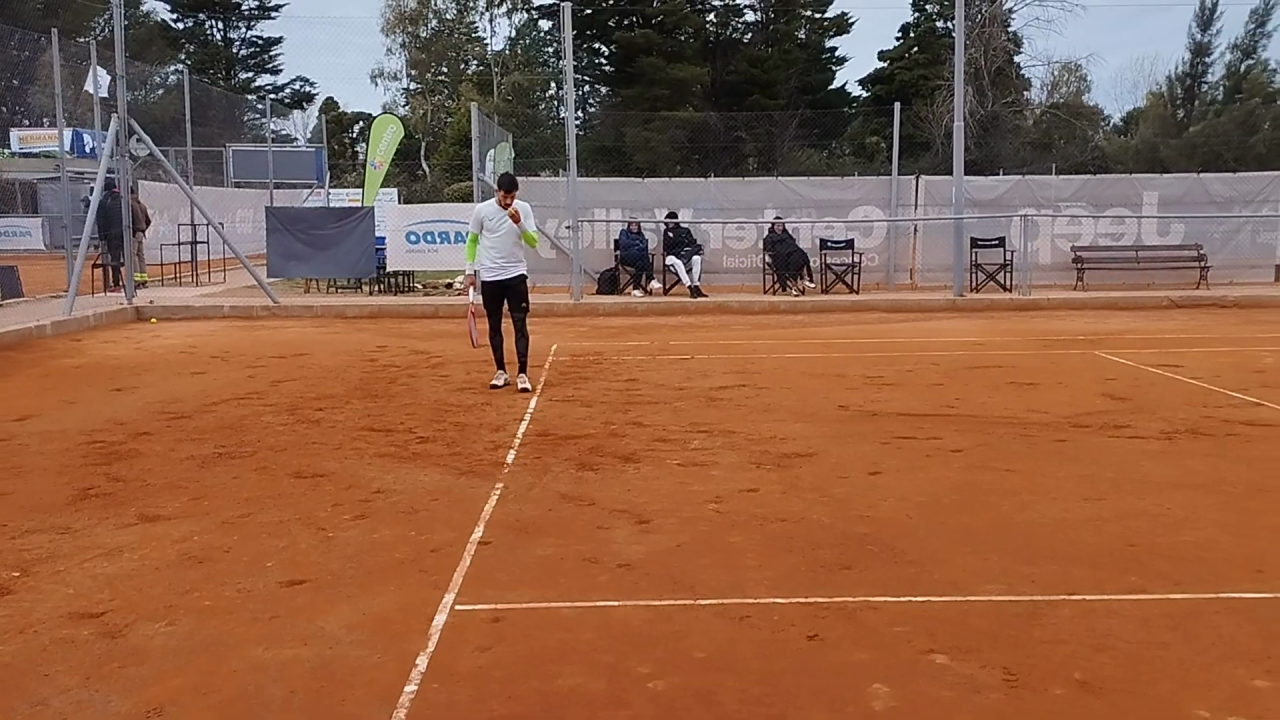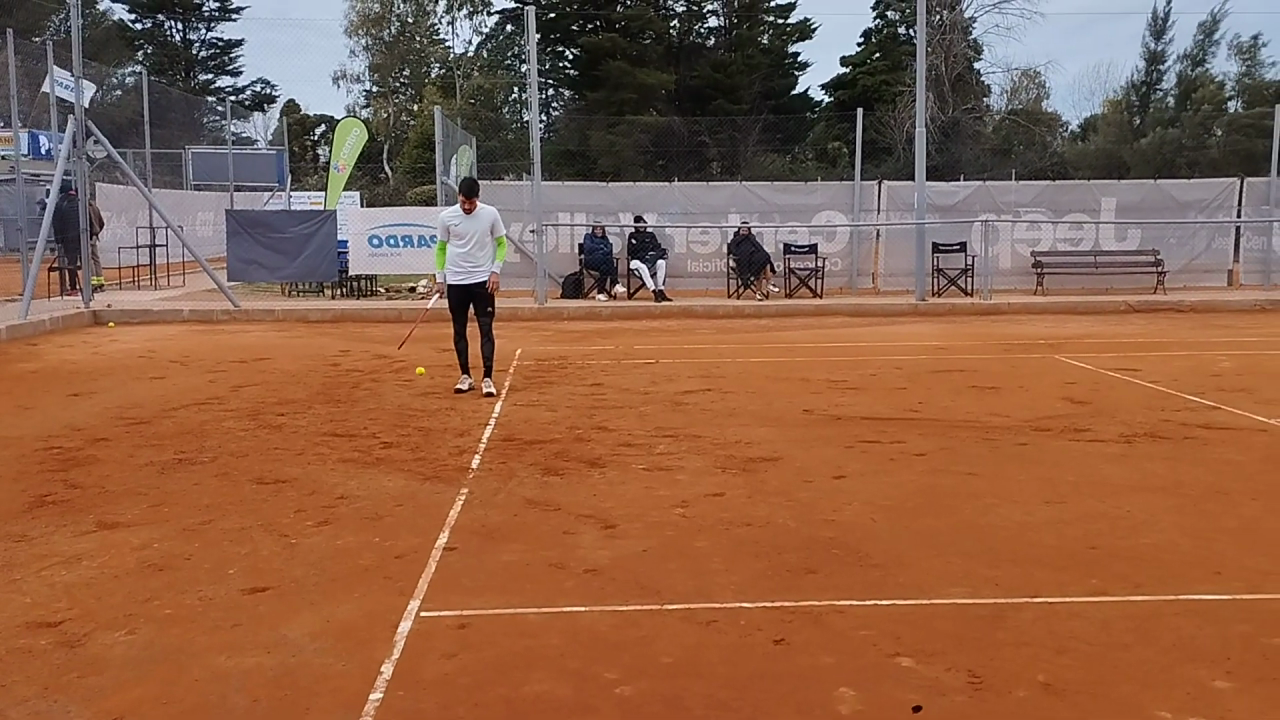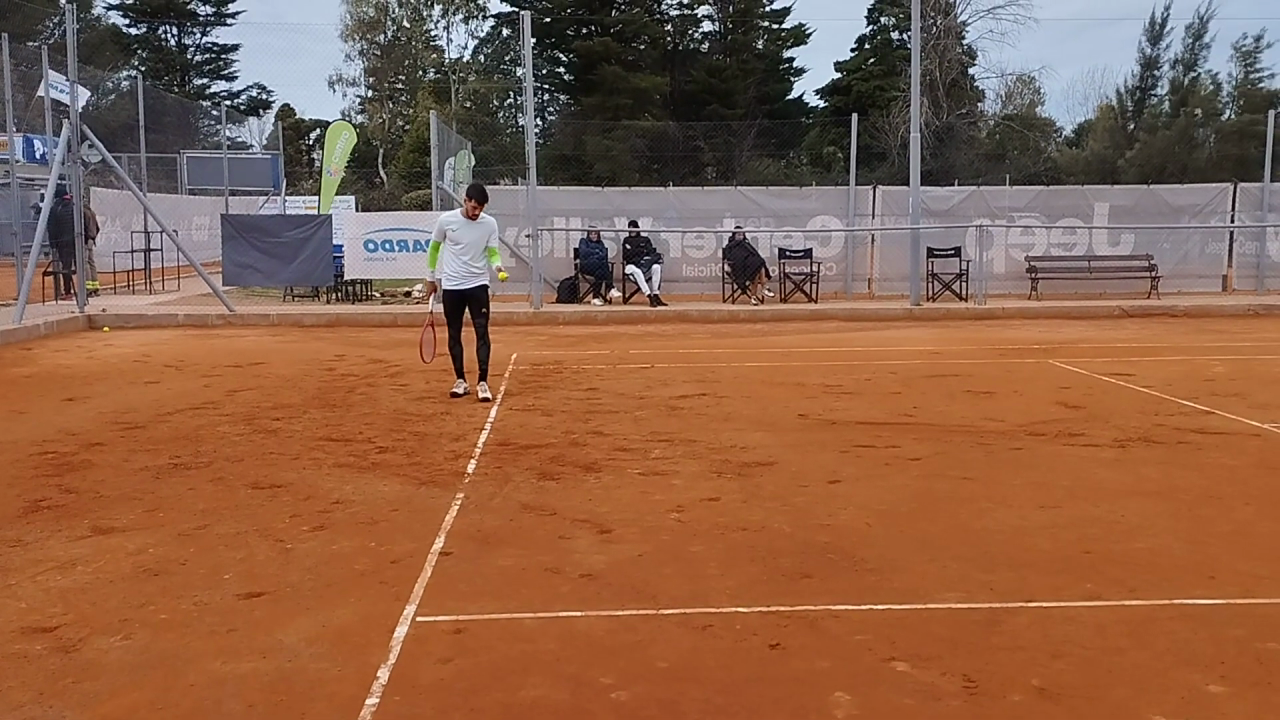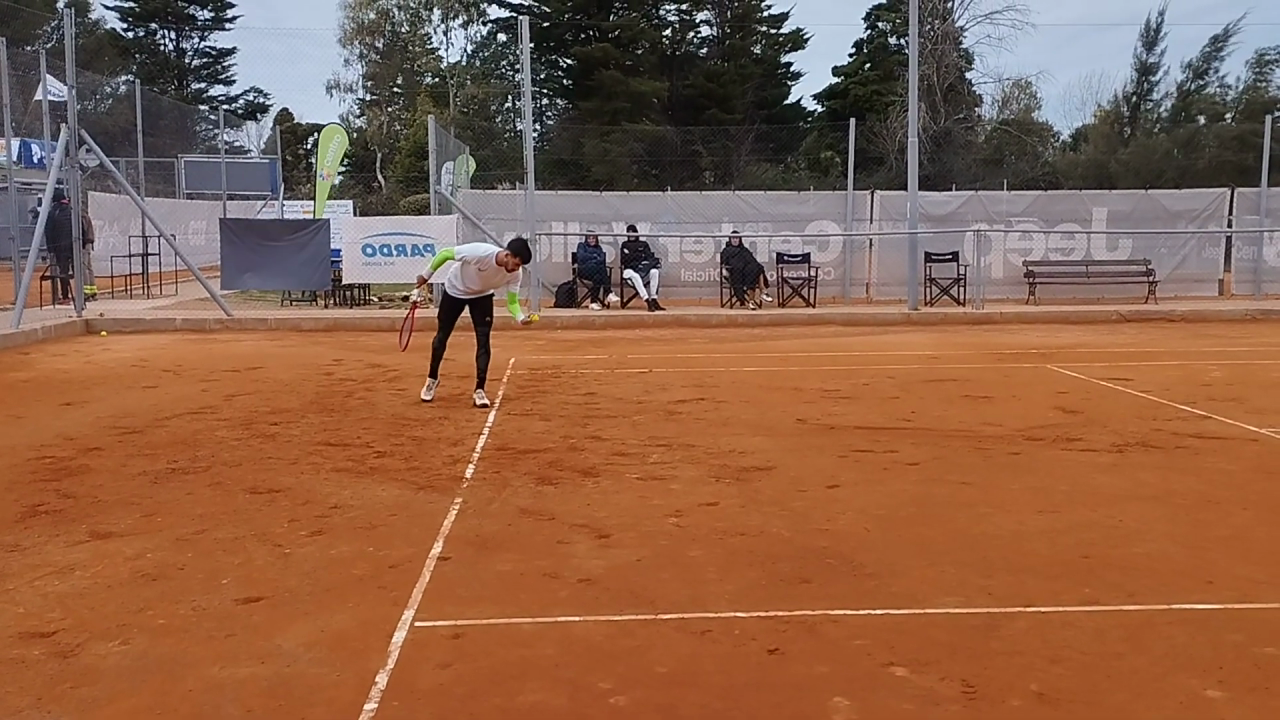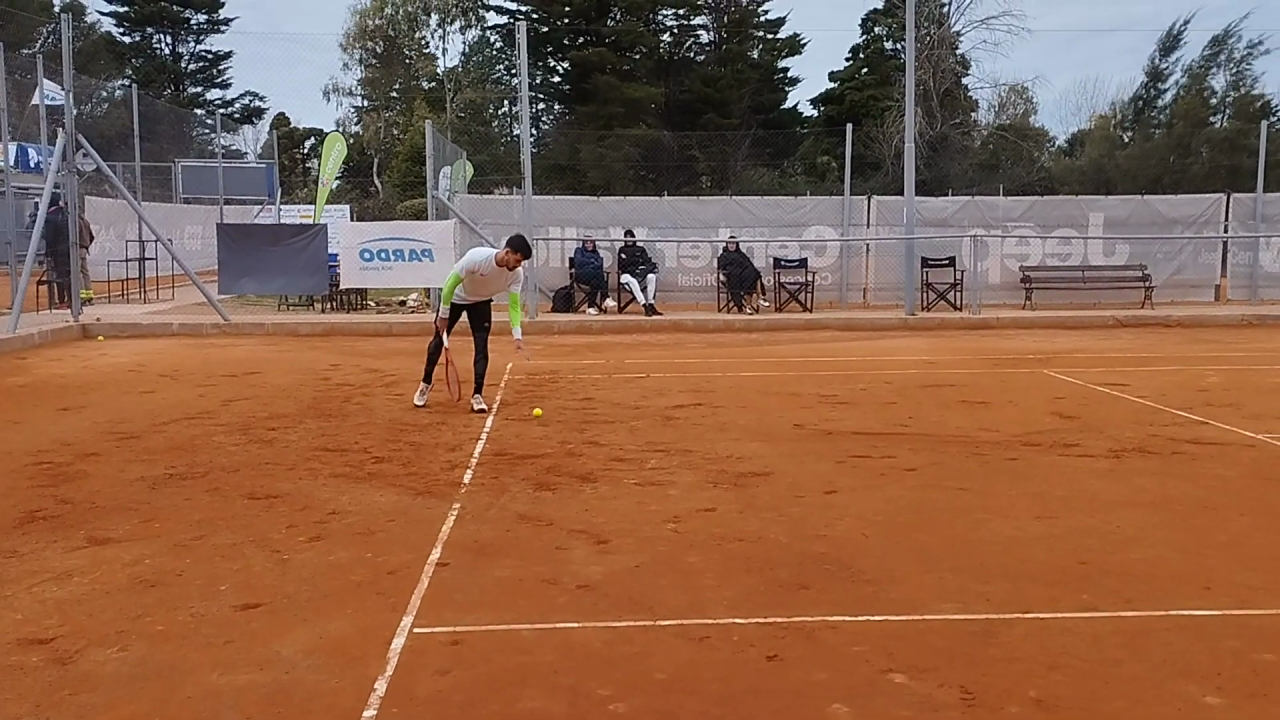
dt=1s
person 1, frame 1
left shoulder: (524, 209)
right shoulder: (482, 210)
left elbow: (533, 242)
right elbow: (472, 241)
left wrist: (519, 223)
right wrist: (469, 271)
left hip: (516, 275)
right hip: (489, 276)
left knee: (520, 324)
right knee: (494, 325)
left ankle: (522, 373)
right ankle: (501, 372)
person 1, frame 2
left shoulder: (491, 214)
right shoulder: (446, 217)
left elbow: (501, 244)
right elbow: (441, 248)
left wrist: (495, 271)
right wrist: (440, 278)
left hip: (483, 280)
right hip: (456, 282)
left knee: (486, 328)
right knee: (459, 330)
left ankle: (487, 378)
right ankle: (465, 376)
person 1, frame 3
left shoulder: (490, 224)
right shoulder: (446, 220)
left elbow: (493, 254)
right elbow: (434, 247)
left wrist: (498, 267)
right wrist: (431, 277)
left hip: (477, 285)
right hip: (451, 286)
left knee: (482, 332)
right knee: (454, 334)
left ankle: (482, 382)
right ankle: (461, 380)
person 1, frame 4
left shoulder: (514, 274)
right shoulder: (478, 252)
left elbow: (512, 301)
right elbow: (445, 253)
left wrist: (521, 318)
right wrist: (426, 276)
left hip: (482, 296)
right hip: (454, 291)
left knee: (483, 340)
right knee: (442, 336)
left ankle: (479, 390)
right ankle: (432, 379)
person 1, frame 5
left shoulder: (516, 273)
right shoulder: (476, 257)
left elbow: (514, 305)
right elbow: (451, 283)
left wrist: (517, 336)
right wrist: (443, 314)
left hip: (481, 302)
right hip: (454, 297)
left knee: (481, 345)
right knee: (439, 341)
left ankle: (477, 395)
right ankle: (426, 383)
